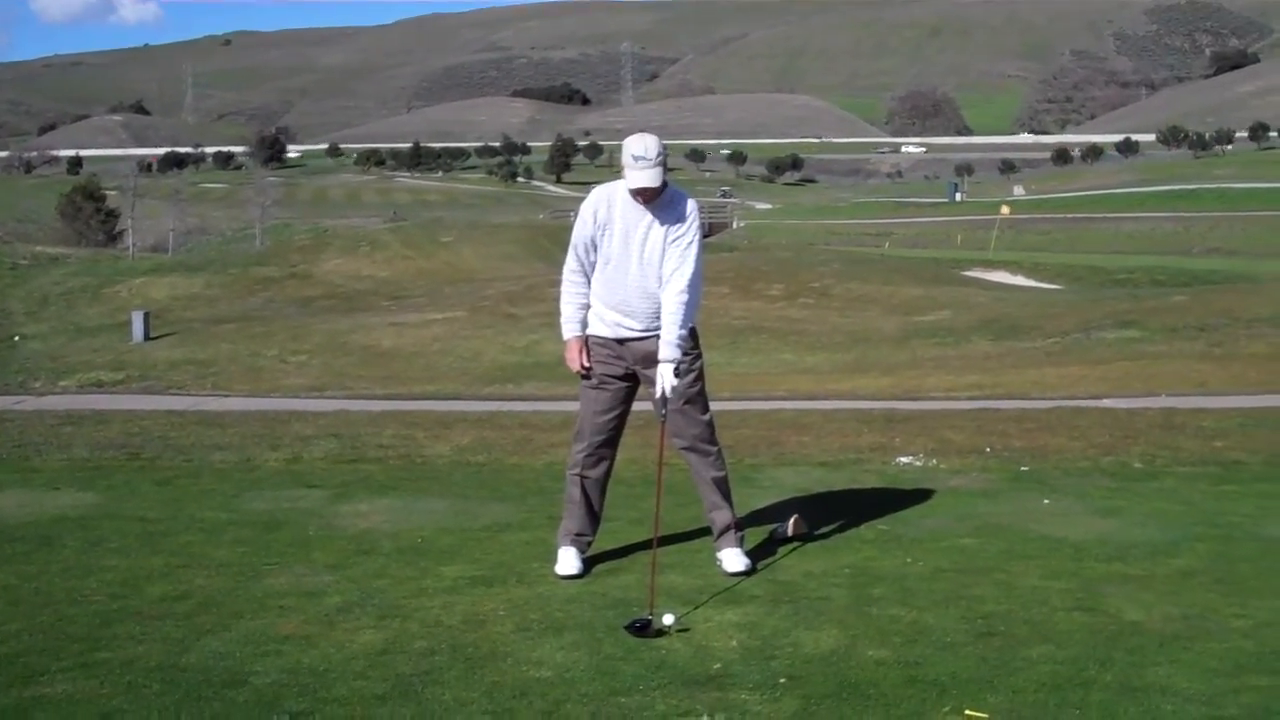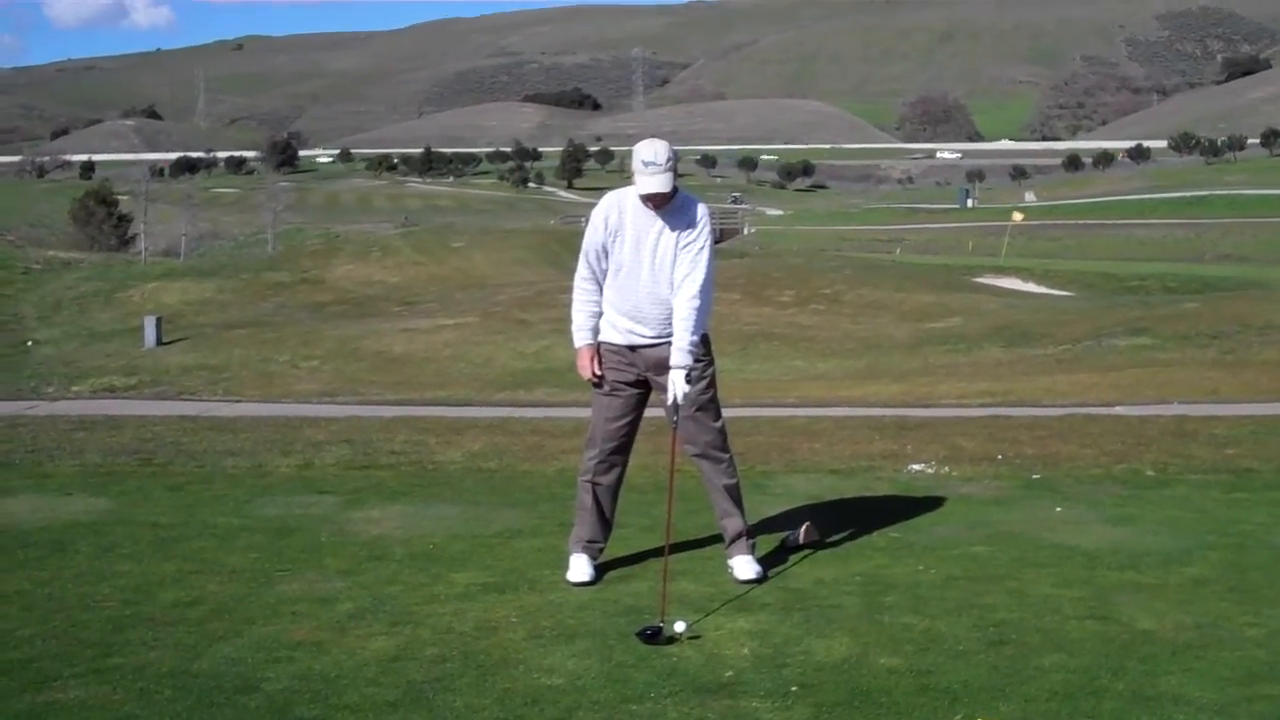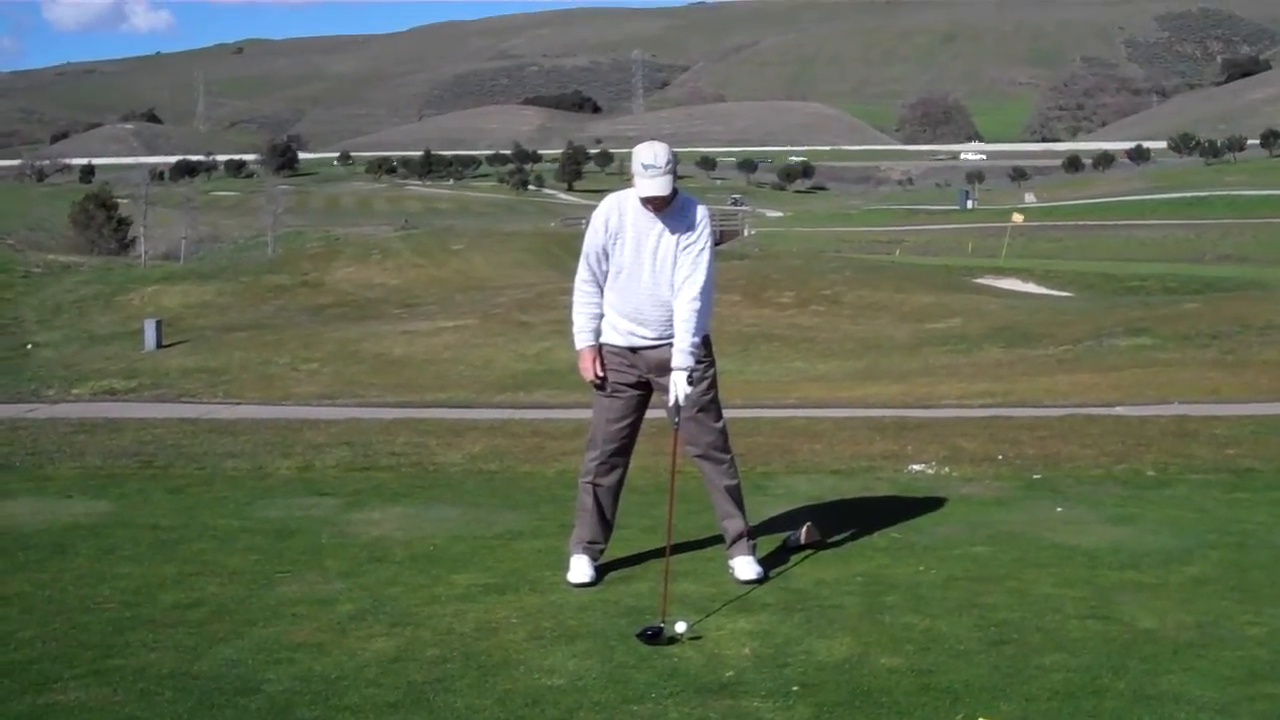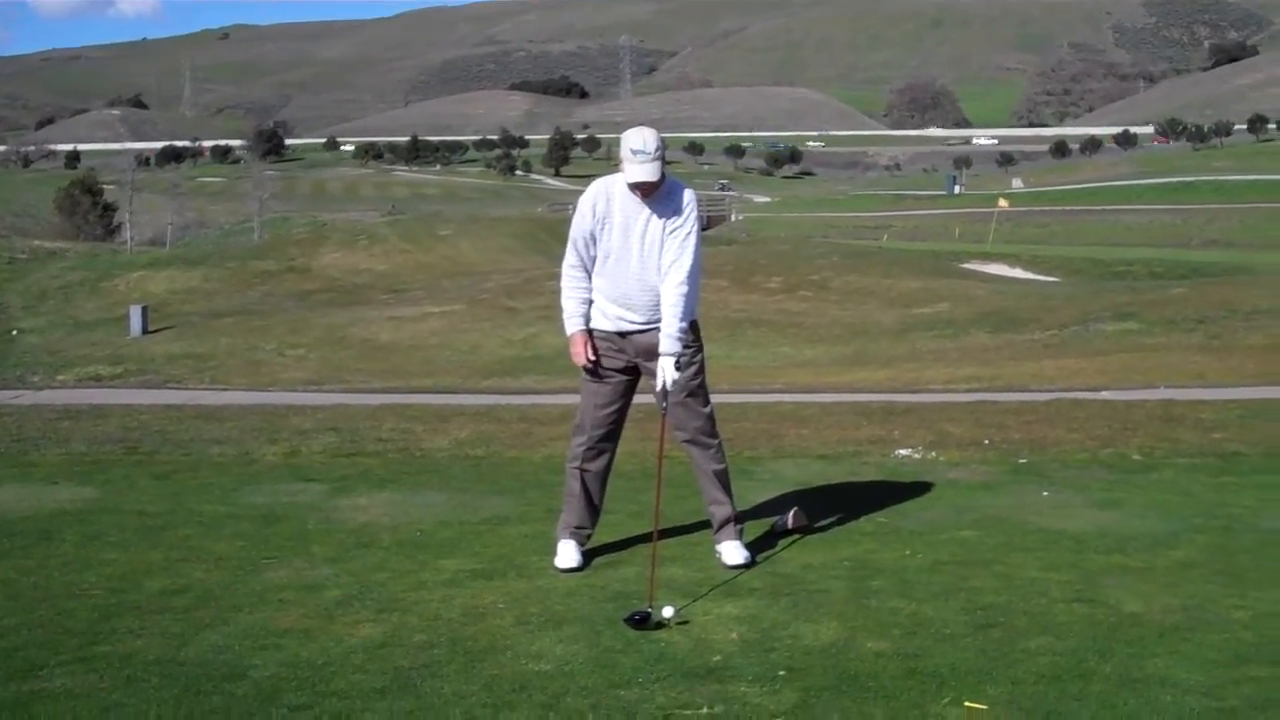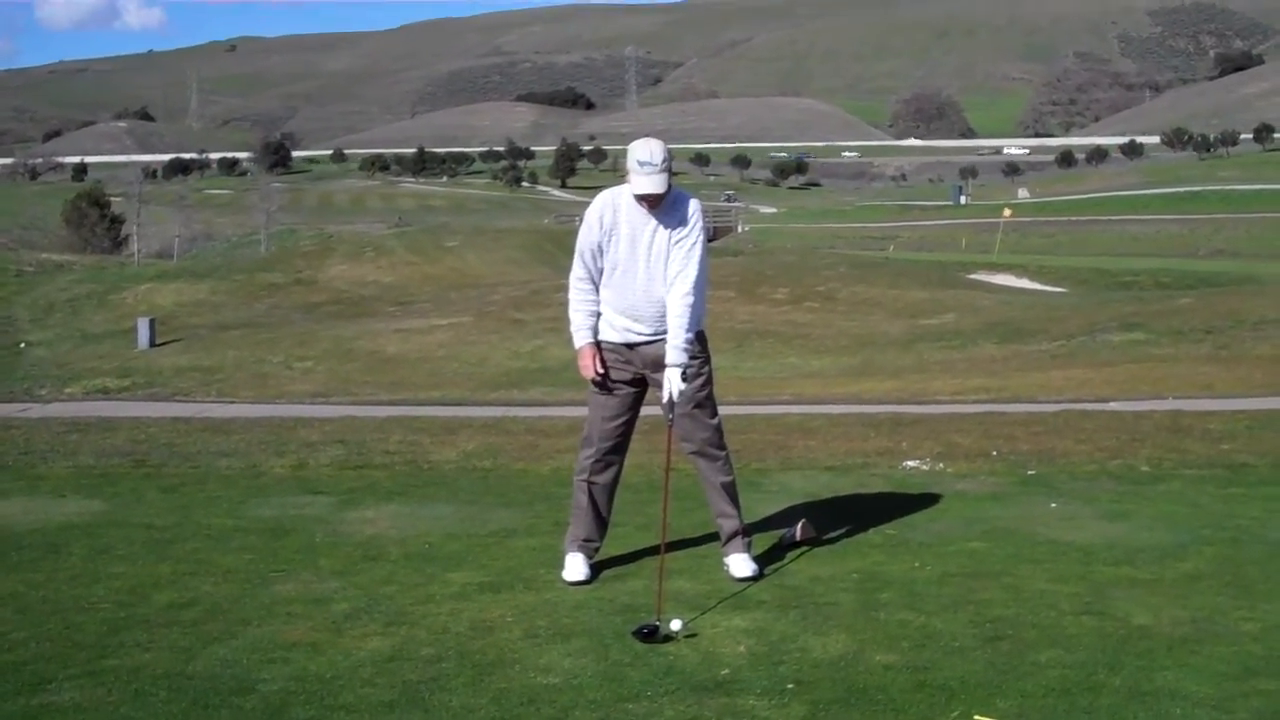
dt=0.2s
person 1, frame 1
left shoulder: (684, 209)
right shoulder: (599, 202)
left elbow: (679, 286)
right elbow: (577, 270)
left wrist: (668, 355)
right wrist: (573, 331)
left hip: (667, 340)
right hip: (607, 341)
left knee: (698, 439)
right knee: (591, 443)
left ankle: (727, 539)
right ankle: (572, 542)
person 1, frame 2
left shoulder: (696, 215)
right shoulder: (611, 208)
left elbow: (691, 292)
right elbow: (588, 278)
left wrist: (680, 362)
right wrist: (584, 339)
left hip: (680, 347)
right hip: (619, 348)
left knee: (710, 446)
right knee: (603, 450)
left ankle: (739, 546)
right ankle: (584, 549)
person 1, frame 3
left shoulder: (695, 216)
right shoulder: (611, 211)
left elbow: (692, 293)
right elbow: (589, 280)
left wrist: (682, 363)
right wrist: (586, 341)
left hip: (681, 348)
right hip: (620, 350)
left knee: (712, 447)
right knee: (604, 451)
left ankle: (740, 546)
right ankle: (584, 550)
person 1, frame 4
left shoulder: (683, 200)
right shoulder: (598, 196)
left elbow: (679, 277)
right elbow: (576, 266)
left wrist: (669, 348)
right wrist: (576, 327)
left hip: (669, 333)
right hip: (609, 334)
left knee: (699, 432)
right knee: (591, 436)
left ankle: (727, 532)
right ankle: (571, 535)
person 1, frame 5
left shoulder: (688, 210)
right shoulder: (604, 207)
left elbow: (684, 288)
right elbow: (583, 278)
left wrist: (676, 360)
right wrist: (584, 339)
left hip: (677, 345)
right hip: (616, 346)
left knee: (707, 444)
right knee: (599, 448)
left ankle: (735, 544)
right ankle: (579, 548)
